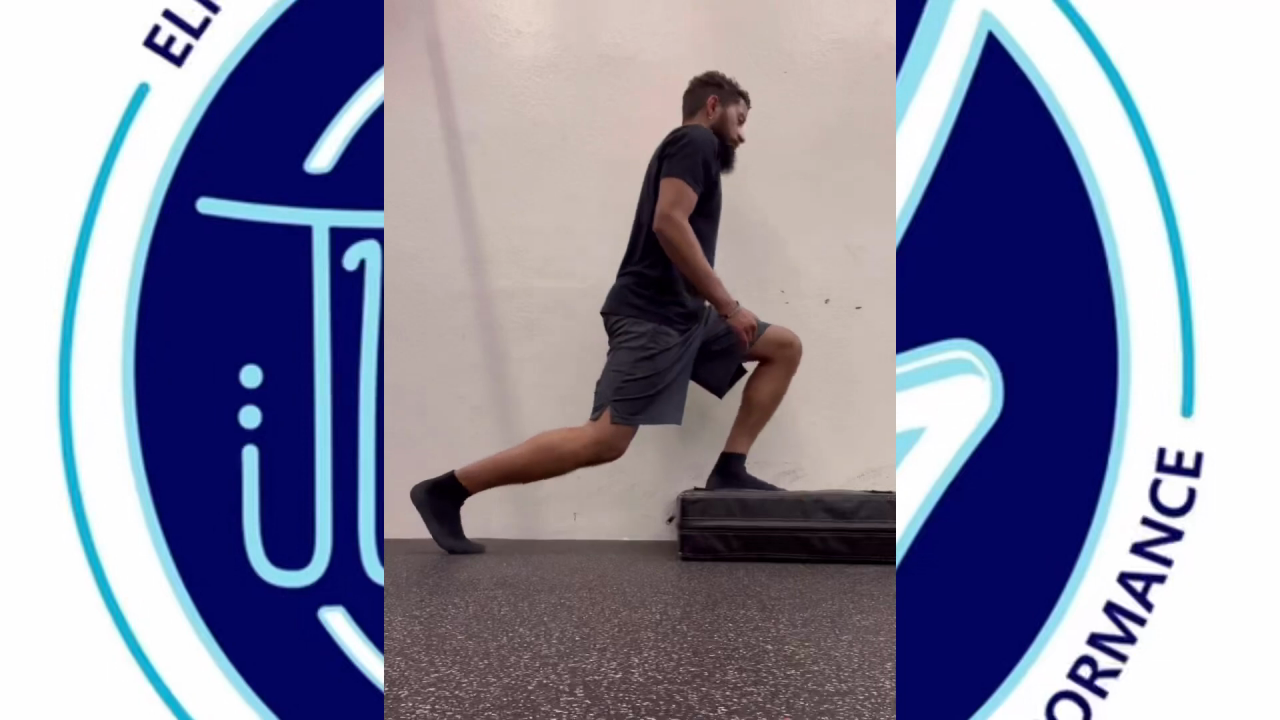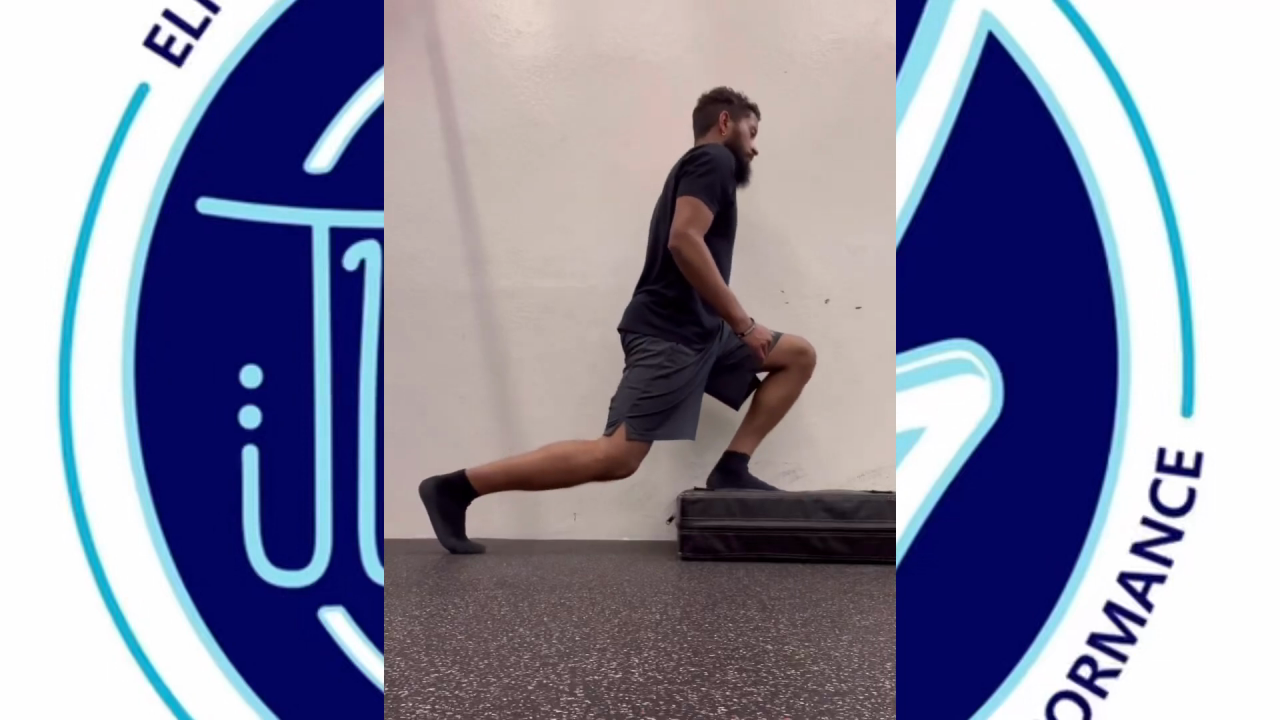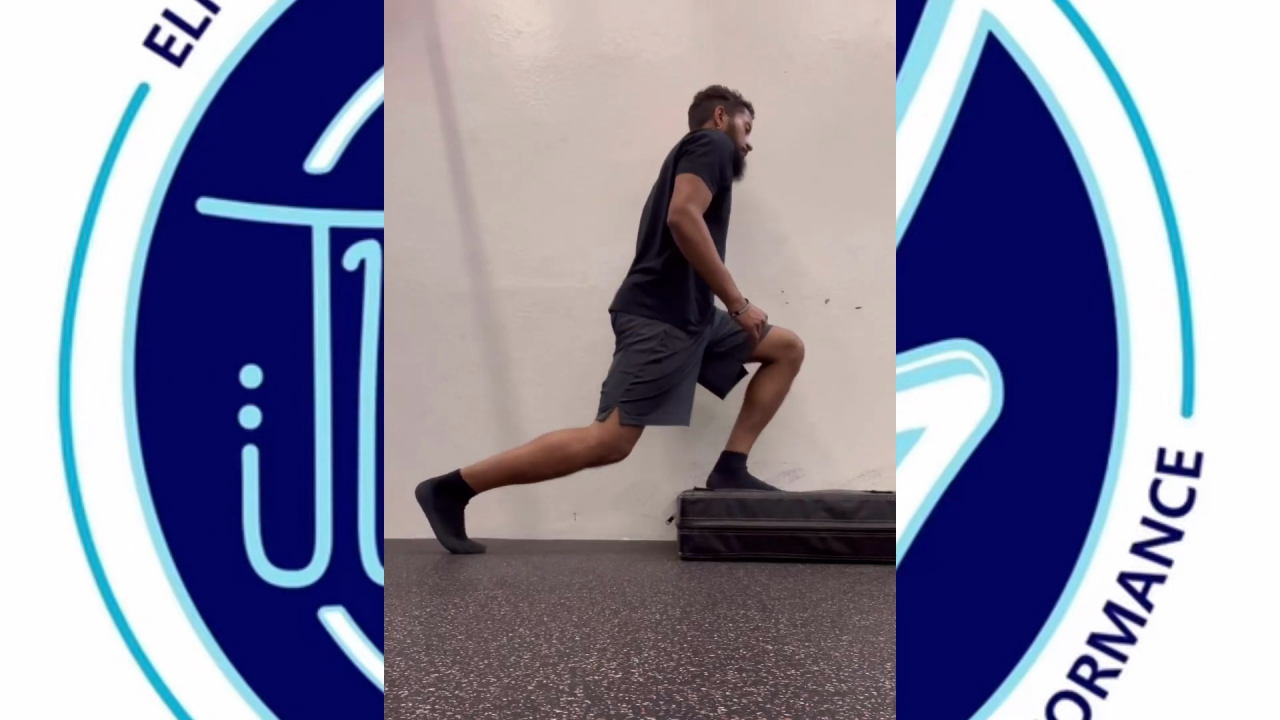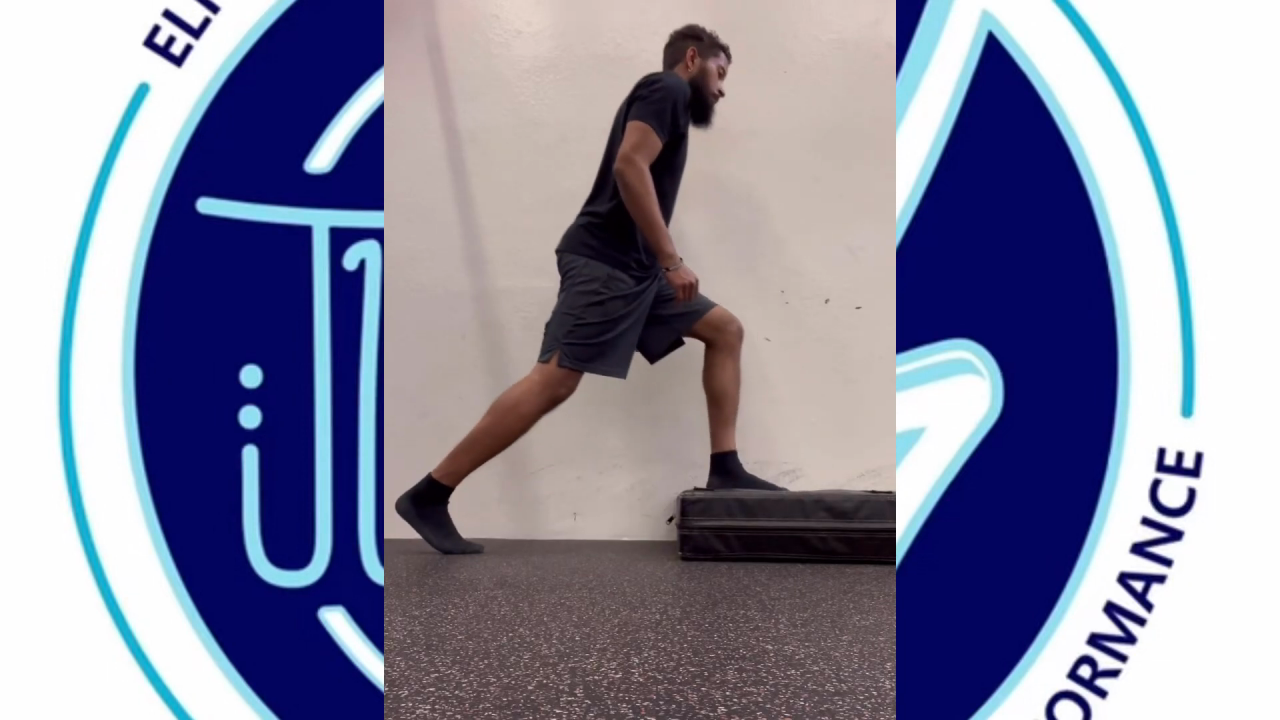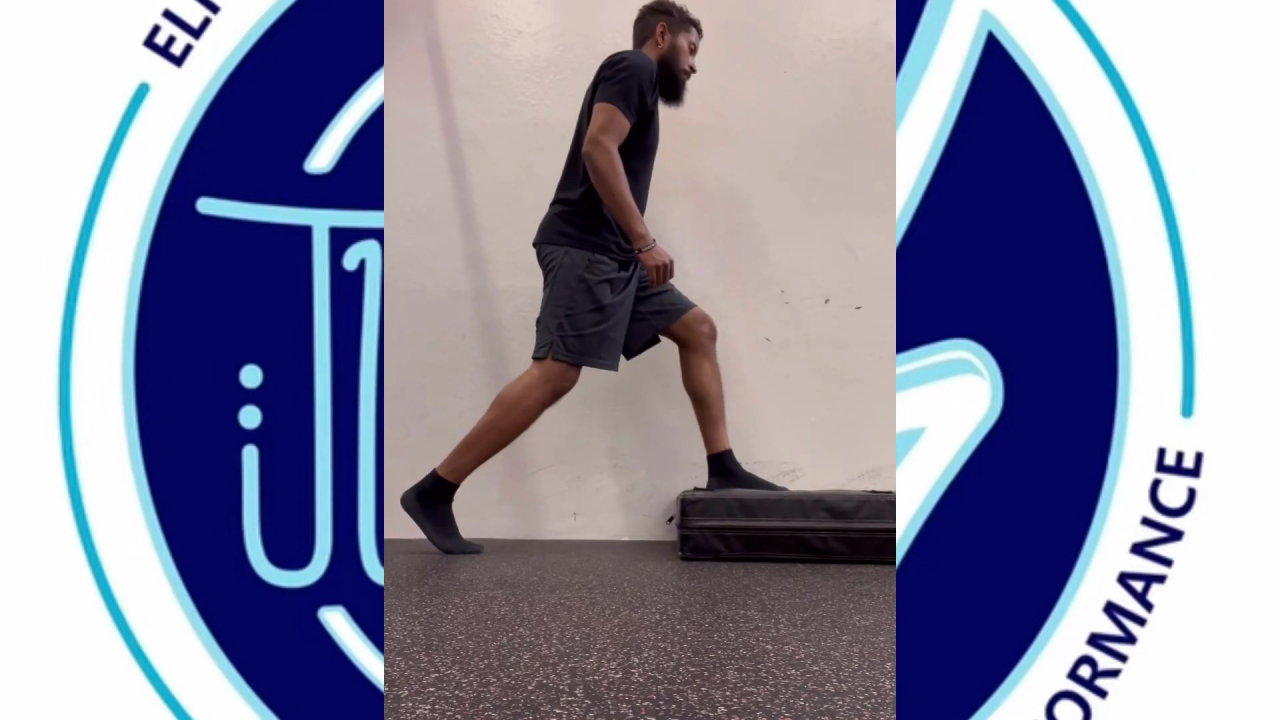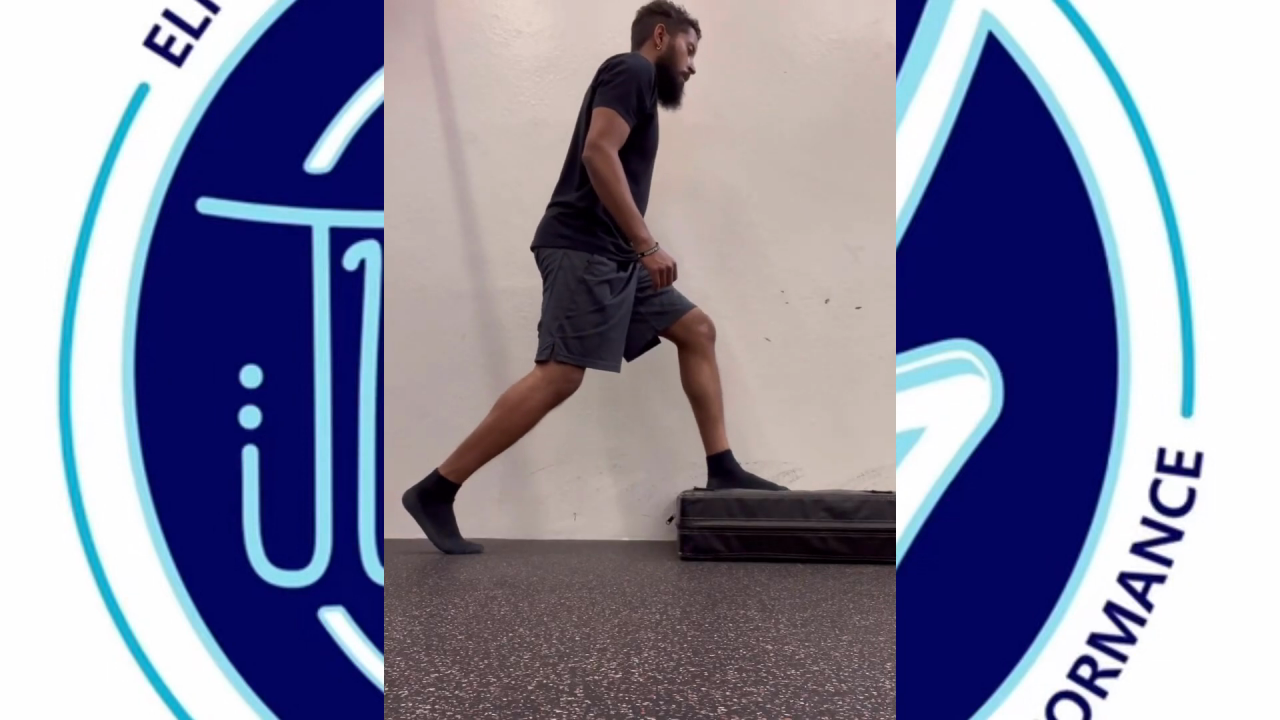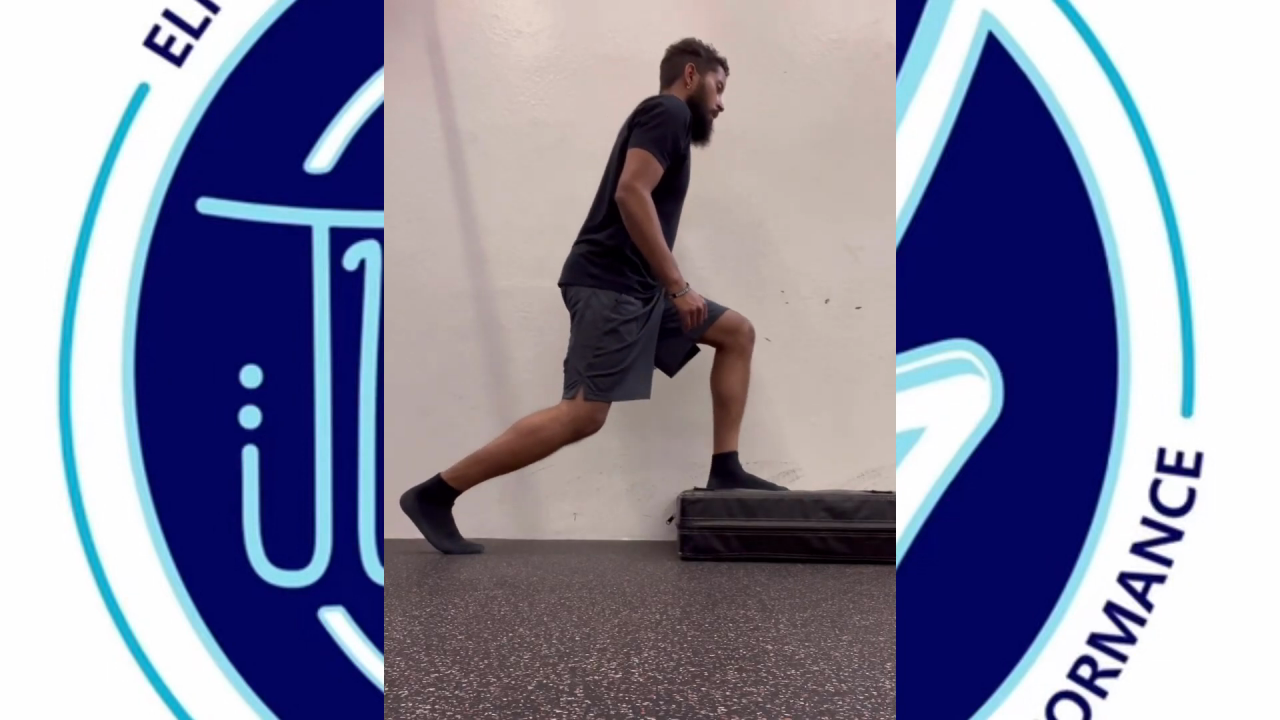
dt=0.5s
person 1, frame 1
left shoulder: (689, 150)
right shoulder: (695, 140)
right elbow: (668, 222)
right wrist: (728, 304)
left hip: (682, 313)
right hip: (652, 315)
left knee: (785, 346)
right knee: (604, 440)
left ankle: (730, 470)
right ankle: (446, 491)
person 1, frame 2
left shoulder: (700, 168)
right shoulder: (713, 160)
right elbow: (684, 241)
right wrist: (743, 323)
left hip: (697, 330)
right hip: (670, 334)
left knee: (799, 355)
right knee: (616, 457)
left ankle: (732, 468)
right ankle: (455, 487)
person 1, frame 3
left shoulder: (697, 155)
right shoulder: (712, 143)
right elbow: (684, 218)
right wrist: (738, 301)
left hip: (690, 314)
right hip: (660, 316)
left knee: (787, 347)
right knee: (609, 443)
left ankle: (730, 470)
right ankle: (449, 490)
person 1, frame 4
left shoulder: (667, 100)
right shoulder: (667, 87)
right elbow: (629, 166)
right wrist: (672, 259)
left hip: (635, 266)
right hip: (605, 260)
left knee: (726, 330)
right knee: (554, 380)
left ankle: (725, 469)
right ankle: (428, 495)
person 1, frame 5
left shoulder: (639, 80)
right shoulder: (633, 66)
right elbow: (598, 147)
right wrist: (645, 240)
left hip: (614, 253)
right hip: (585, 245)
left knee: (699, 330)
right knee: (554, 372)
left ankle: (723, 470)
right ankle: (433, 493)
person 1, frame 6
left shoulder: (637, 85)
right shoulder: (632, 70)
right elbow: (598, 153)
right wrist: (647, 244)
left hip: (611, 254)
right hip: (583, 248)
left knee: (697, 331)
right knee: (558, 376)
left ankle: (722, 469)
right ankle: (435, 491)
person 1, frame 7
left shoulder: (665, 120)
right shoulder: (667, 110)
right elbow: (630, 193)
right wrist: (677, 285)
left hip: (635, 285)
right hip: (610, 283)
left knee: (737, 332)
right knee: (583, 414)
left ankle: (725, 470)
right ankle: (434, 494)
